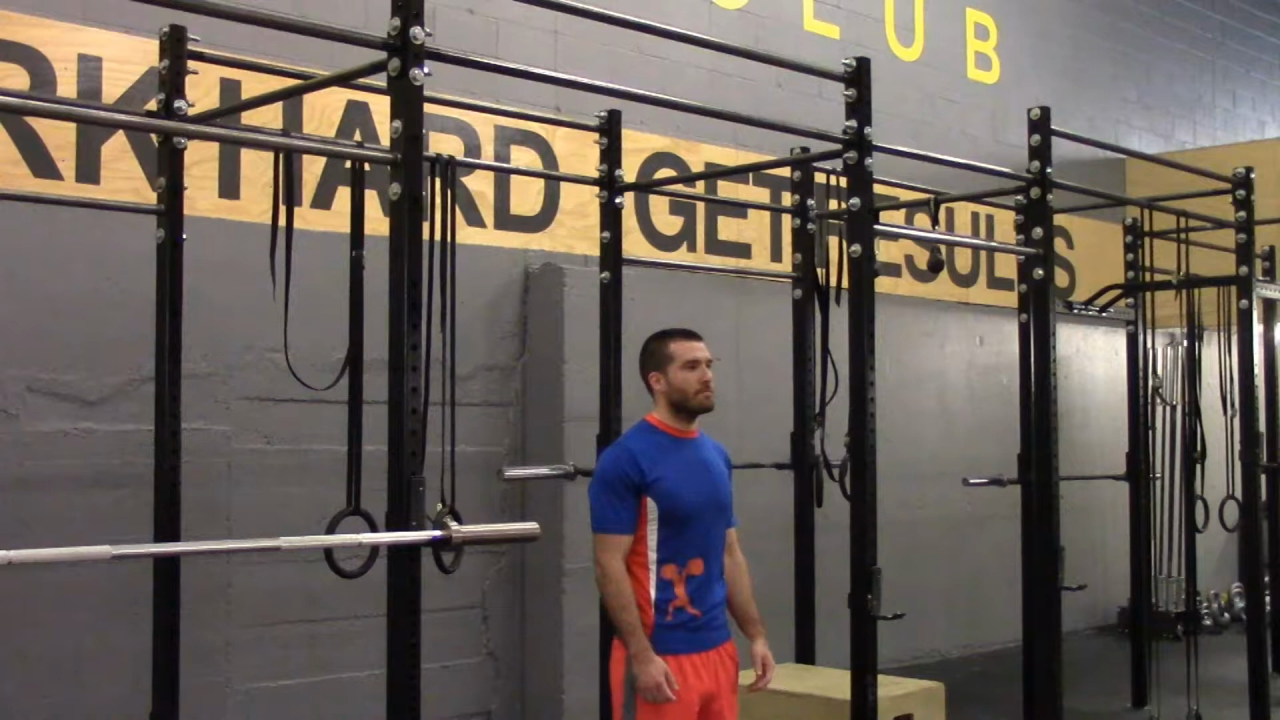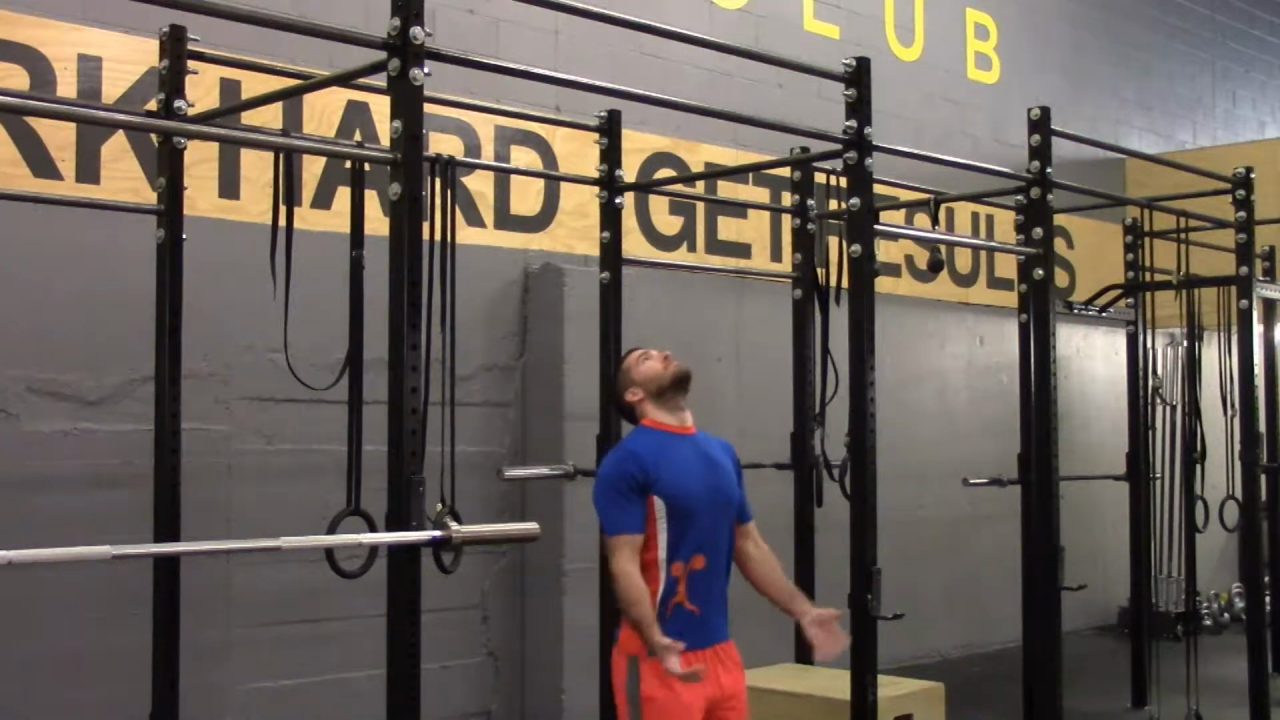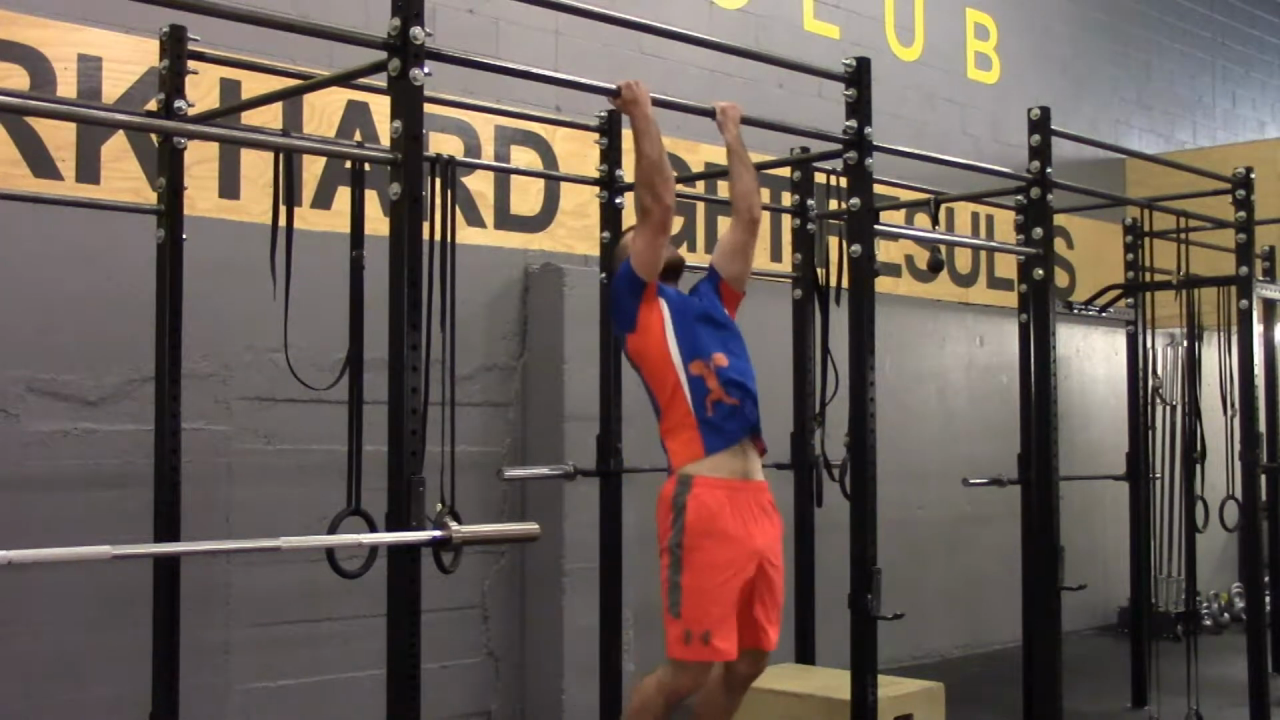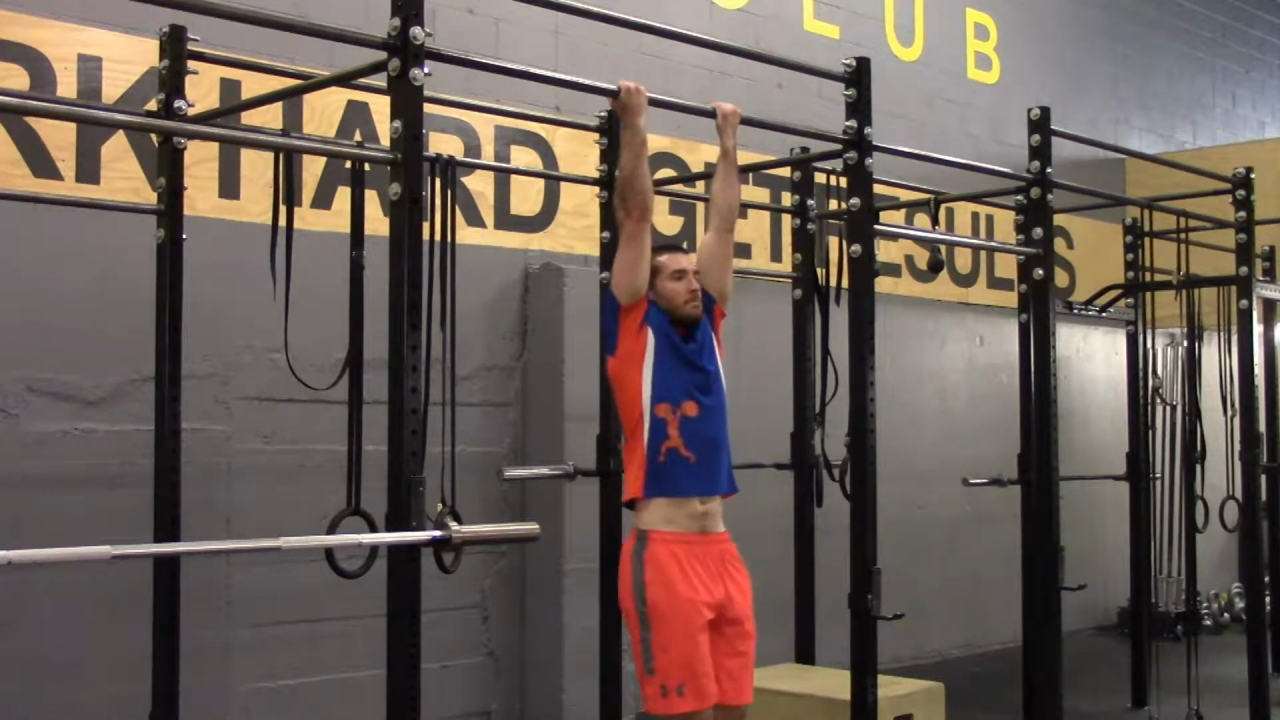
dt=0.7s
person 1, frame 1
left shoulder: (717, 455)
right shoulder: (626, 459)
right elbow: (610, 565)
left wrist: (756, 635)
right wrist: (641, 655)
left hip: (717, 649)
right hip: (659, 655)
person 1, frame 2
left shoulder: (721, 452)
right shoulder: (628, 461)
left elbow: (749, 546)
right elbow: (624, 564)
left wrist: (803, 611)
right wrist: (655, 642)
left hip: (719, 651)
right hip: (661, 656)
person 1, frame 3
left shoulder: (711, 298)
right shoulder: (640, 303)
left elbow: (747, 220)
right elbow: (659, 207)
left wrist: (733, 137)
right wrist: (642, 118)
left hip: (756, 500)
right hip: (703, 501)
left knee: (746, 661)
right knee: (691, 665)
person 1, frame 4
left shoulder: (705, 329)
right shoulder: (633, 330)
left elbow: (722, 228)
right elbow: (635, 219)
left wrist: (727, 141)
right wrist: (634, 124)
left hip: (721, 553)
right hip: (661, 555)
